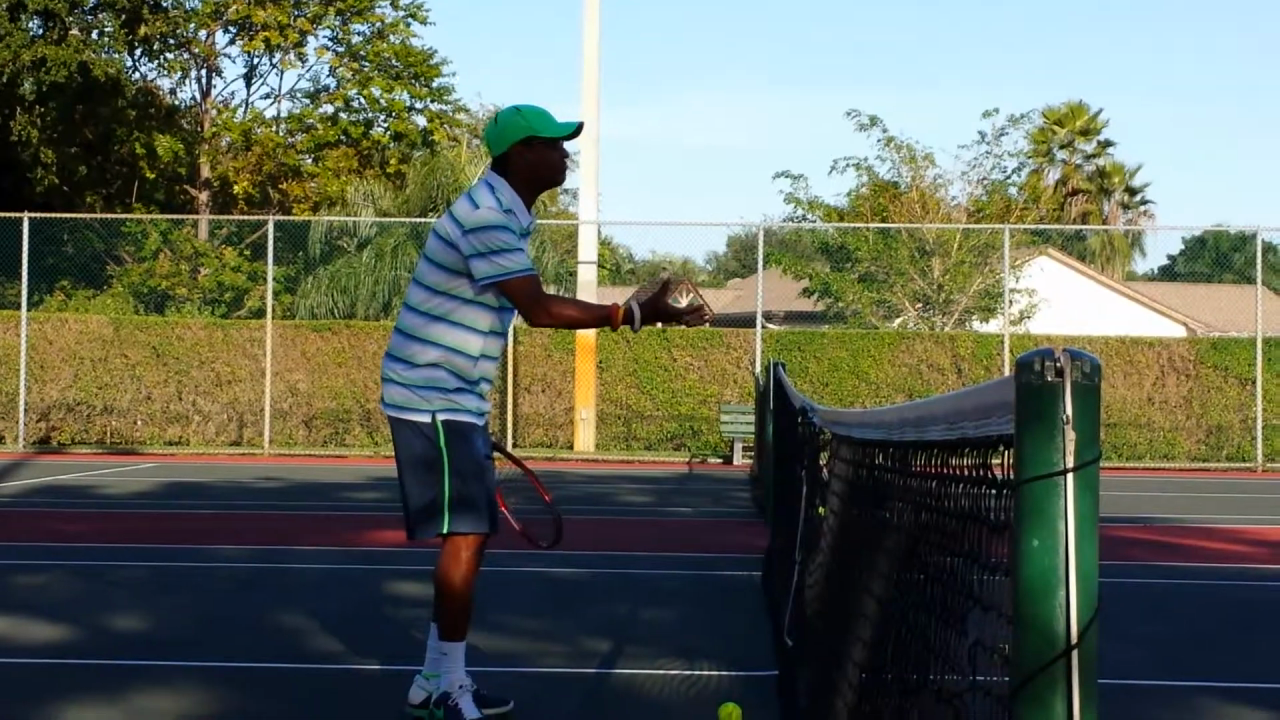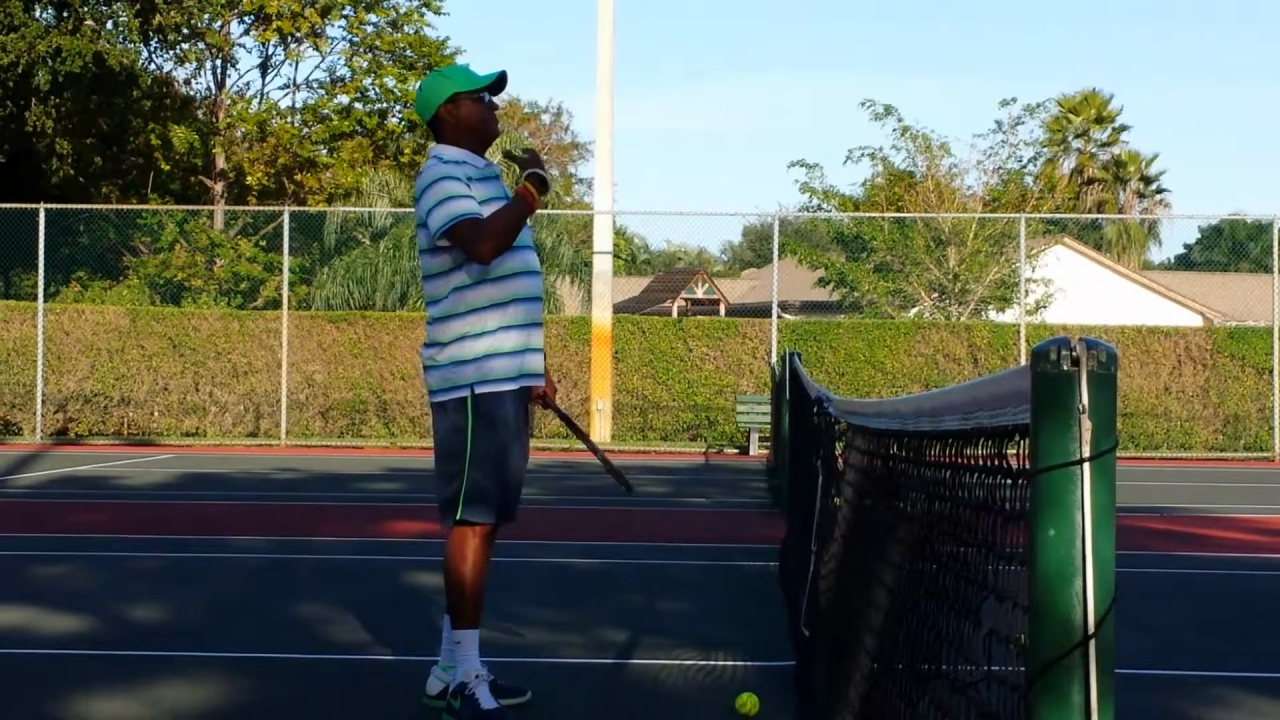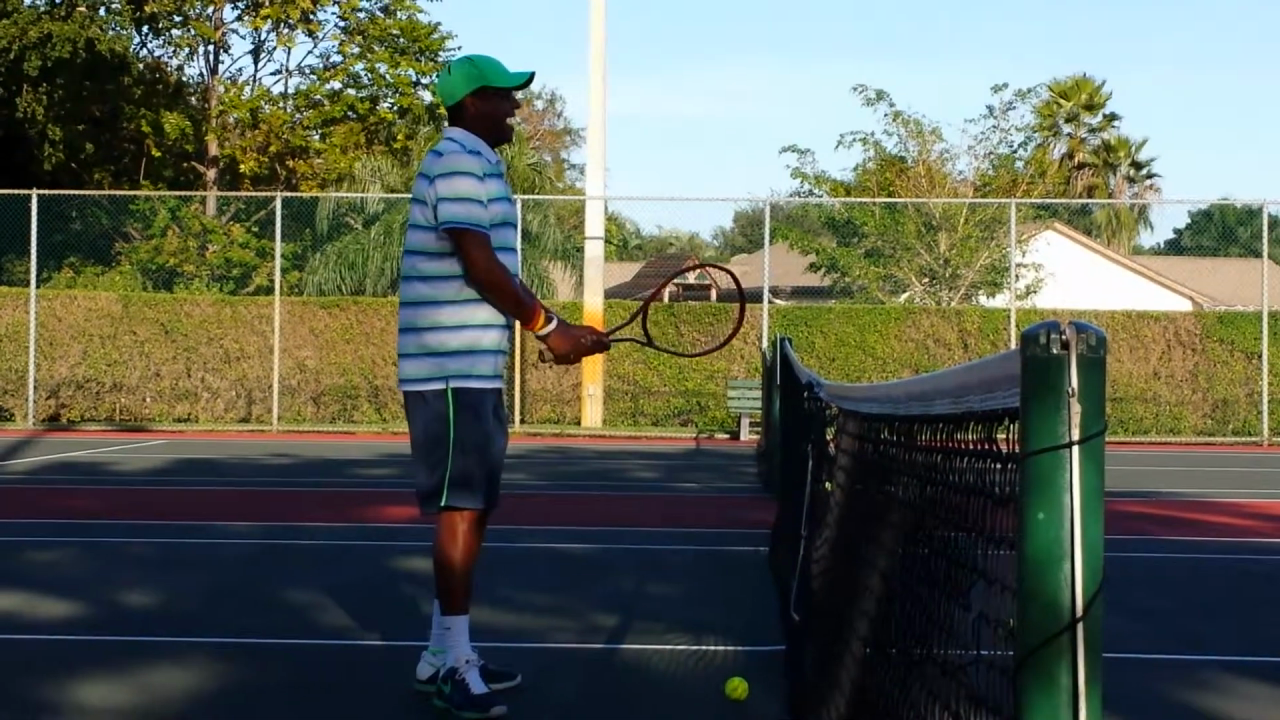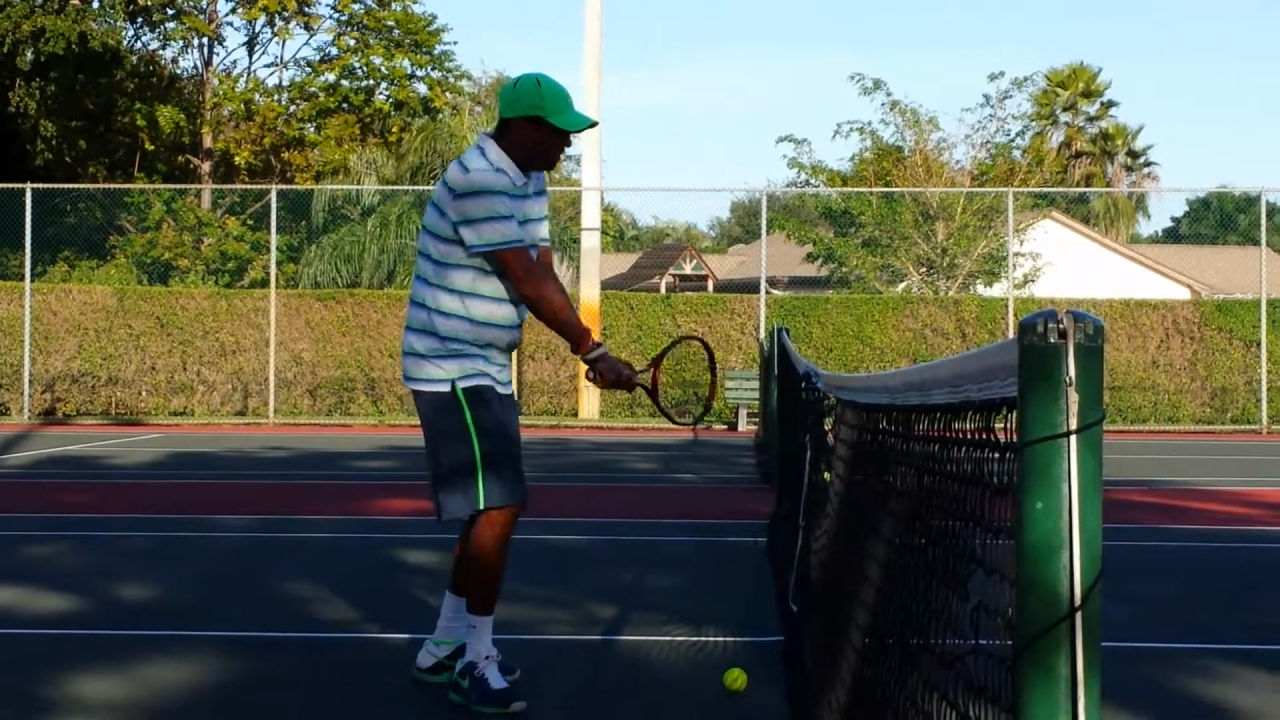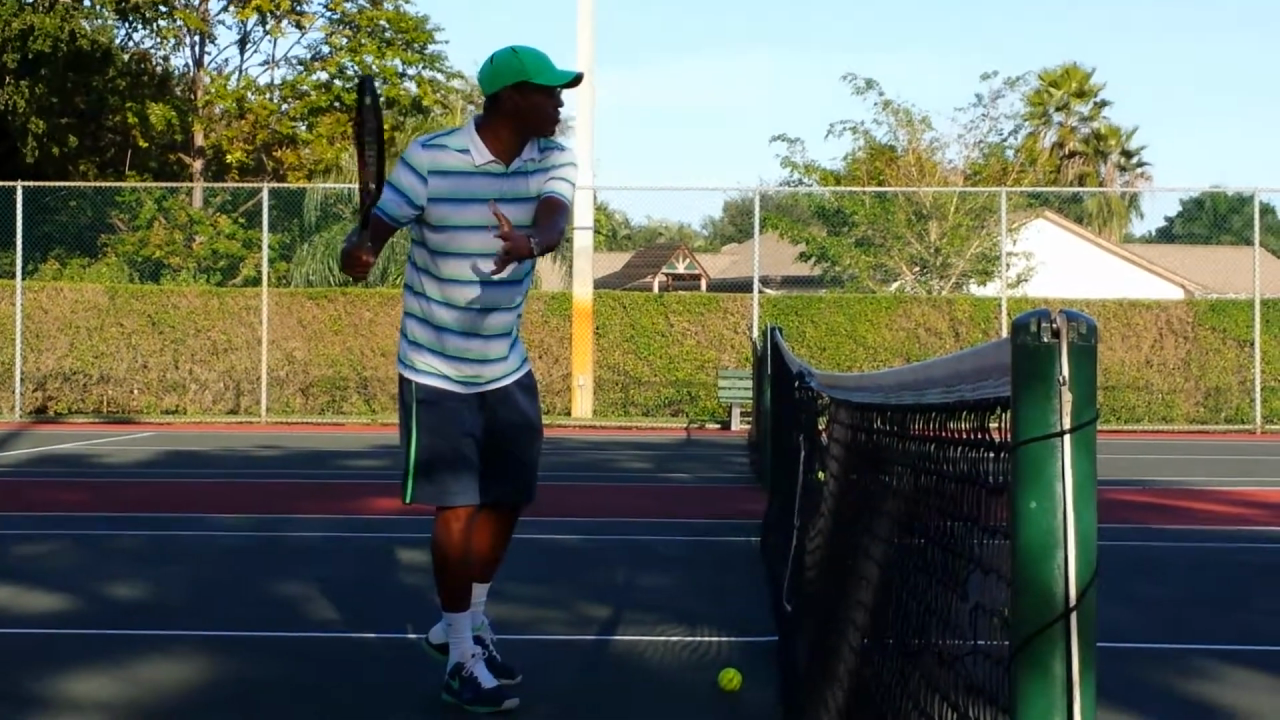
dt=1s
person 1, frame 1
left shoulder: (506, 211)
right shoulder: (487, 212)
right elbow: (538, 309)
right wrist: (634, 314)
left hip: (453, 397)
right hip: (432, 398)
left knee: (469, 533)
right knee: (466, 534)
person 1, frame 2
left shoulder: (481, 174)
right shoulder: (444, 173)
right elbow: (481, 245)
left wrist: (534, 366)
right wrist: (534, 186)
left hip: (501, 376)
right hip: (475, 379)
left knee: (485, 518)
right knee: (474, 519)
left ankle: (458, 667)
person 1, frame 3
left shoulder: (478, 164)
right shoulder: (456, 158)
left elbow: (497, 276)
right elbow: (480, 267)
left wrist: (556, 328)
right wrist: (549, 325)
left hip: (473, 368)
right hip: (449, 369)
left knee: (471, 507)
right knee: (462, 508)
left ankle: (445, 654)
right ankle: (453, 664)
person 1, frame 4
left shoulder: (527, 182)
right shoulder: (477, 178)
left elbow: (544, 275)
right elbow: (522, 283)
left wrist: (585, 348)
right wrist: (596, 353)
left hip: (479, 369)
right hip: (453, 370)
left knee: (491, 509)
right knee: (498, 509)
left ankle: (446, 644)
right ankle: (475, 660)
person 1, frame 5
left shoulder: (556, 161)
right shoulder: (428, 157)
left elbow: (554, 225)
right elbow: (376, 228)
left wrist: (527, 244)
right wrist: (357, 250)
left hip: (508, 369)
right hip: (437, 370)
left knee: (506, 501)
right knee: (457, 509)
left ankle: (467, 626)
right ankle: (462, 661)
